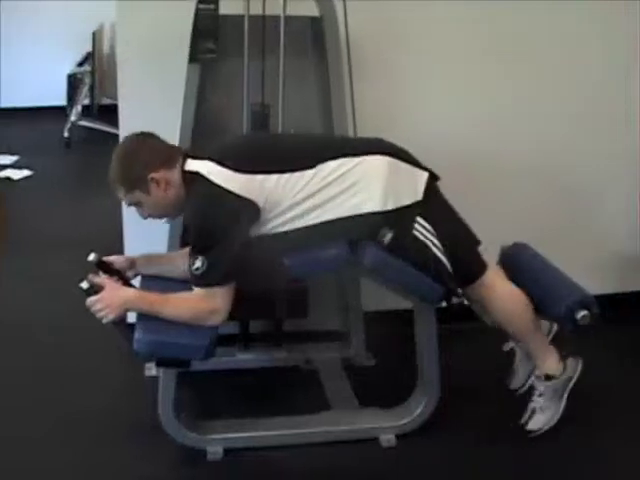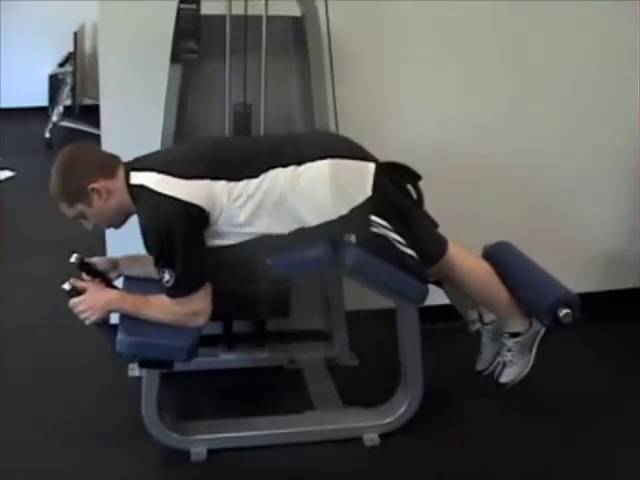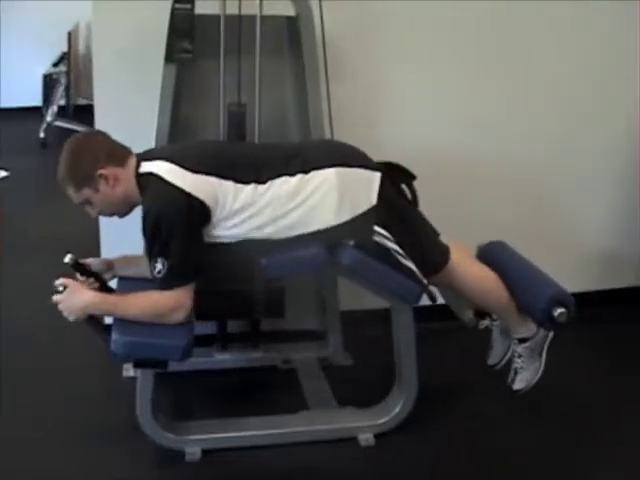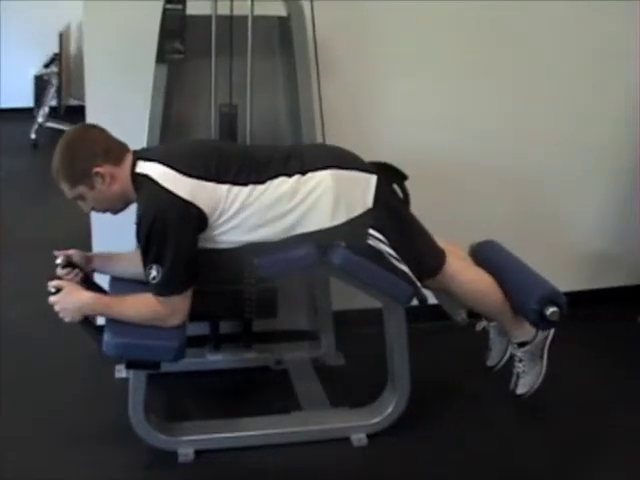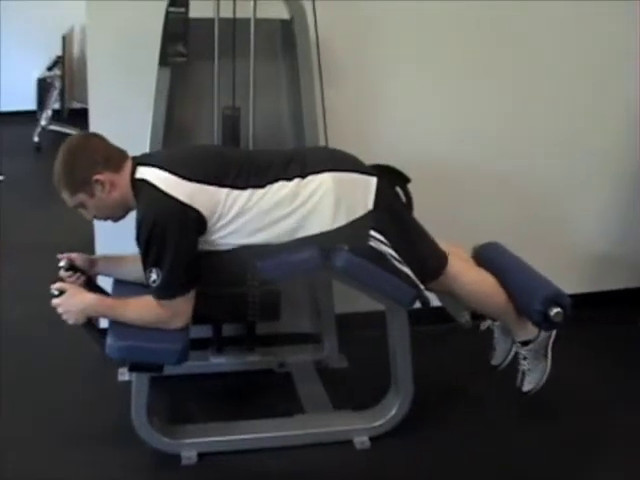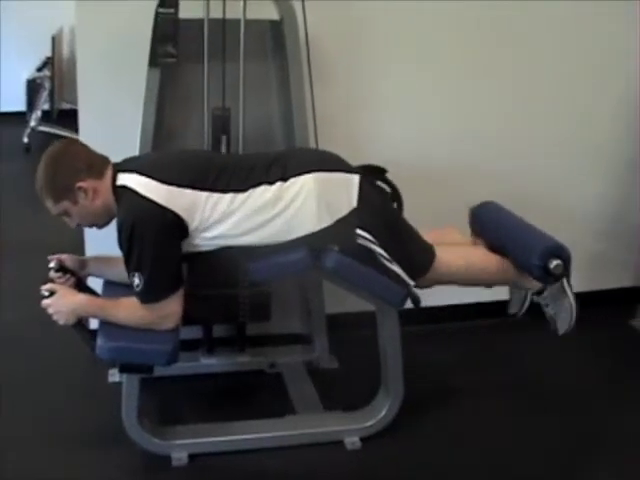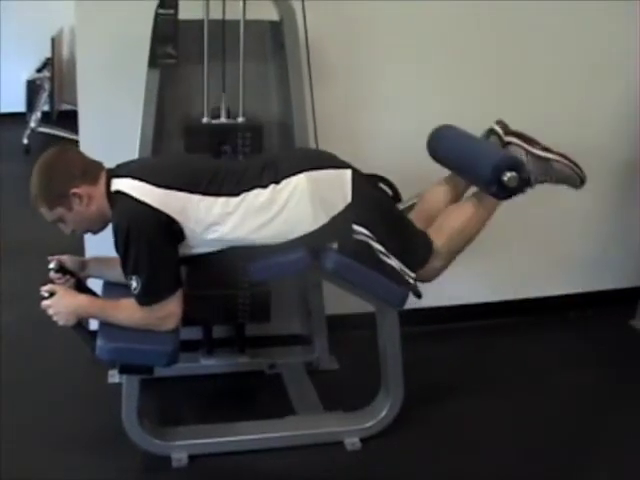
dt=0.4s
person 1, frame 1
left shoulder: (207, 198)
right shoulder: (202, 173)
left elbow: (212, 308)
right elbow: (207, 261)
left wrist: (131, 300)
right wrist: (139, 263)
left hip: (386, 190)
right hip: (372, 179)
left knee: (477, 280)
right knee: (463, 271)
left ankle: (551, 370)
right ankle: (528, 331)
person 1, frame 2
left shoulder: (158, 206)
right shoulder: (147, 176)
left elbow: (193, 310)
right elbow: (179, 263)
left wrist: (113, 301)
right wrist: (118, 264)
left hip: (337, 188)
right hip: (325, 166)
left knee: (438, 258)
right knee: (429, 253)
left ankle: (517, 328)
right ankle: (495, 321)
person 1, frame 3
left shoulder: (165, 197)
right shoulder: (154, 170)
left elbow: (174, 305)
right elbow: (179, 264)
left wrist: (93, 302)
right wrist: (114, 265)
left hip: (346, 197)
right hip: (331, 176)
left knee: (438, 266)
right knee: (433, 257)
left ankle: (525, 330)
right ankle: (502, 317)
person 1, frame 4
left shoulder: (161, 202)
right shoulder: (150, 168)
left elbow: (170, 309)
right elbow: (162, 266)
left wrist: (88, 302)
right wrist: (93, 262)
left hip: (340, 201)
right hip: (327, 179)
left knee: (435, 270)
right knee: (429, 258)
left ankle: (524, 333)
right ankle: (498, 315)
person 1, frame 5
left shoulder: (160, 205)
right shoulder: (149, 174)
left elbow: (173, 312)
right elbow: (167, 270)
left wrist: (93, 305)
right wrist: (97, 264)
left hip: (342, 203)
right hip: (329, 181)
left knee: (436, 271)
right knee: (429, 260)
left ankle: (527, 330)
right ankle: (504, 315)
person 1, frame 6
left shoulder: (140, 209)
right shoulder: (133, 176)
left elbow: (163, 313)
right elbow: (152, 265)
left wrist: (83, 305)
right wrist: (88, 264)
left hip: (328, 207)
right hip: (318, 184)
left knee: (427, 268)
right knee: (420, 249)
left ankle: (534, 278)
right ankle: (508, 252)
person 1, frame 7
left shoulder: (133, 215)
right shoulder: (127, 183)
left elbow: (162, 314)
right elbow: (152, 269)
left wrist: (84, 305)
right wrist: (87, 266)
left hip: (324, 205)
right hip: (312, 178)
left knee: (426, 261)
right knee: (413, 232)
